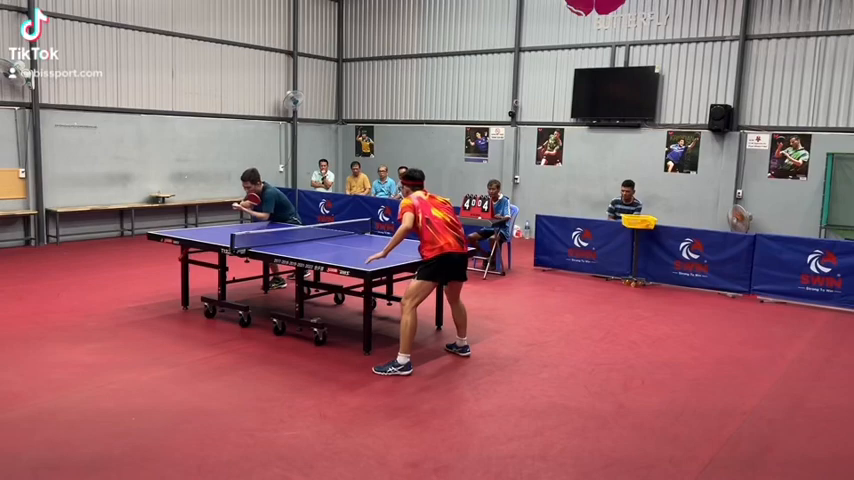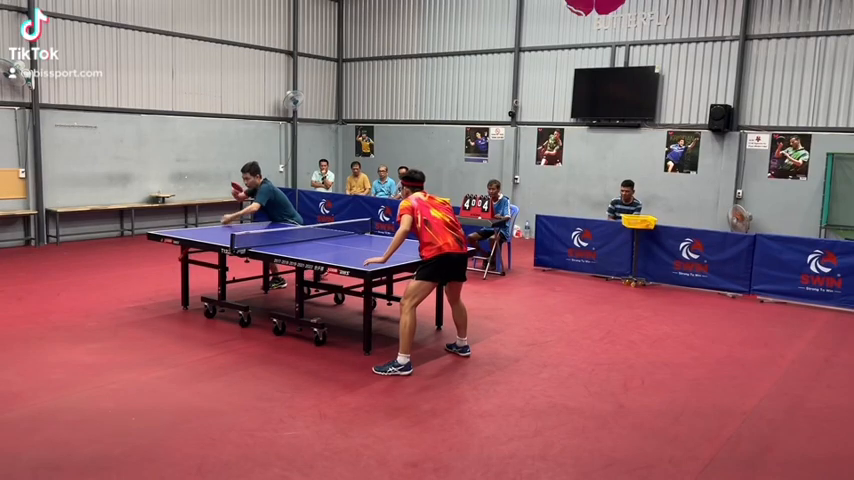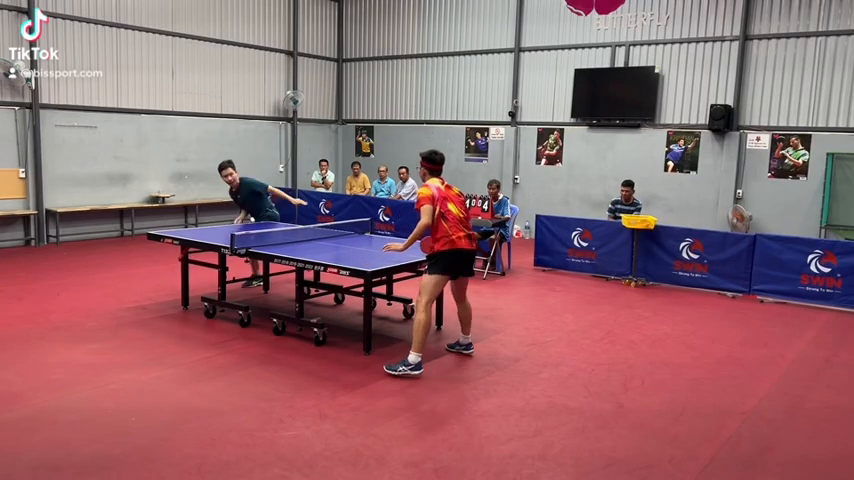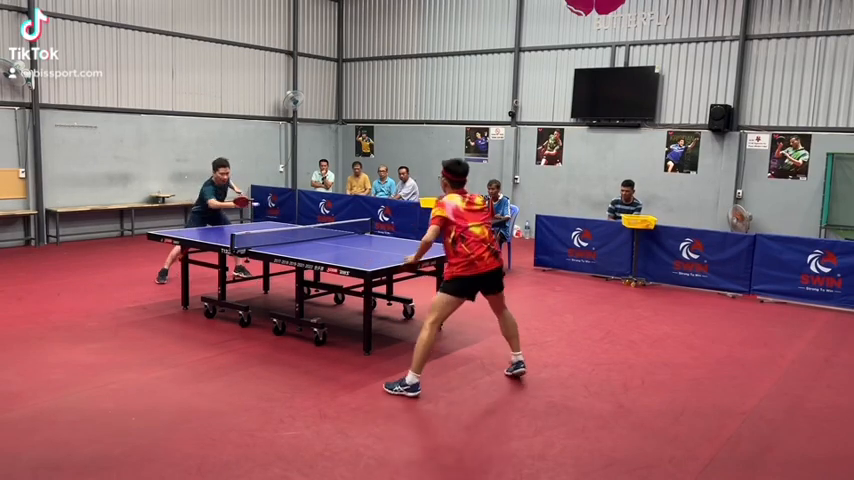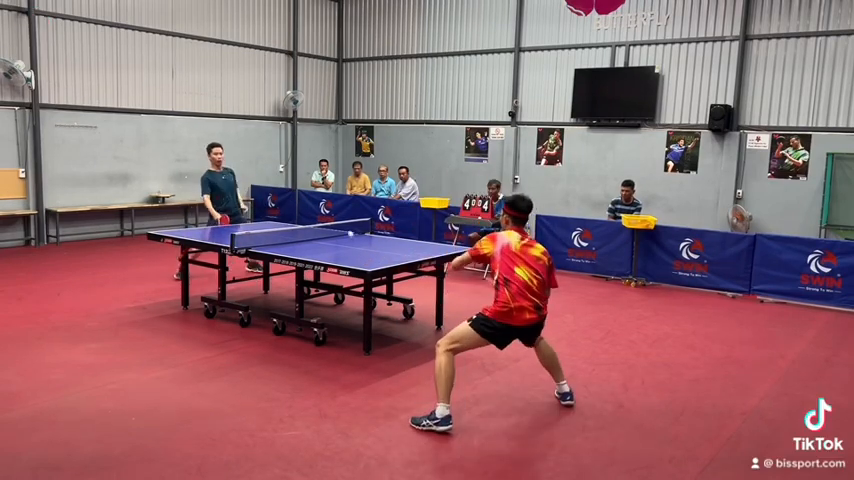
dt=1s
person 1, frame 1
left shoulder: (410, 201)
right shoulder: (442, 200)
left elbow: (407, 226)
left wrist: (384, 252)
left hip: (439, 256)
right hip: (460, 252)
left knee: (408, 304)
right knee: (453, 298)
left ankle: (403, 361)
right ankle: (462, 344)
person 1, frame 2
left shoulder: (408, 203)
right shoulder: (441, 201)
left elbow: (405, 229)
left wrist: (384, 258)
left hip: (438, 256)
right hip: (460, 253)
left knee: (407, 304)
right knee: (454, 299)
left ankle: (403, 362)
right ankle: (462, 345)
person 1, frame 3
left shoulder: (427, 190)
right shoulder: (454, 190)
left elbow: (426, 222)
left wrist: (404, 246)
left hip: (447, 251)
right hip: (467, 248)
left knee: (423, 303)
right knee: (459, 296)
left ankle: (413, 360)
right ankle: (465, 342)
person 1, frame 4
left shoulder: (445, 204)
right shoulder: (480, 201)
left elbow: (428, 239)
left wrist: (415, 258)
left hip: (464, 271)
right hip: (492, 266)
left knee: (431, 321)
right knee: (501, 310)
left ankle: (412, 381)
right ankle: (517, 361)
person 1, frame 5
left shoulder: (495, 240)
right shoulder: (542, 251)
left elbow: (459, 262)
right elbow: (546, 293)
left wrist: (454, 263)
left hip: (503, 316)
right hip: (534, 317)
left knee: (444, 347)
right knee: (538, 342)
left ankle: (442, 414)
right ankle: (564, 390)
person 2, frame 1
left shoulder: (269, 193)
right shoulder: (255, 191)
left elbow: (264, 216)
right elbow: (242, 205)
left wrist: (243, 209)
right wrist: (249, 202)
left hip: (291, 223)
right hip: (279, 222)
left ankle: (278, 279)
person 2, frame 2
left shoulder: (266, 188)
right shoulder: (258, 187)
left elbow: (254, 208)
right elbow: (241, 197)
left wrist: (233, 216)
right wrist: (237, 194)
left hip: (292, 224)
right hip: (284, 223)
left ankle: (277, 279)
person 2, frame 3
left shoulder: (249, 183)
right shoulder: (232, 192)
left elbow: (272, 190)
left wrist: (292, 200)
right wrist: (242, 217)
left hip: (269, 217)
right hip: (261, 219)
left ankle: (256, 277)
person 2, frame 4
left shoulder: (225, 180)
right shoulder: (208, 188)
right elbow: (212, 204)
left wrist: (235, 189)
right wrist: (229, 204)
left hip: (216, 214)
right hip: (199, 215)
left ankle: (238, 267)
right ankle: (164, 271)
person 2, frame 5
left shoulder: (230, 172)
right shoulder: (207, 177)
right elbow: (206, 199)
left wrist: (241, 203)
right wrist: (214, 214)
left hip: (235, 214)
right hip: (217, 215)
left ankle: (252, 263)
